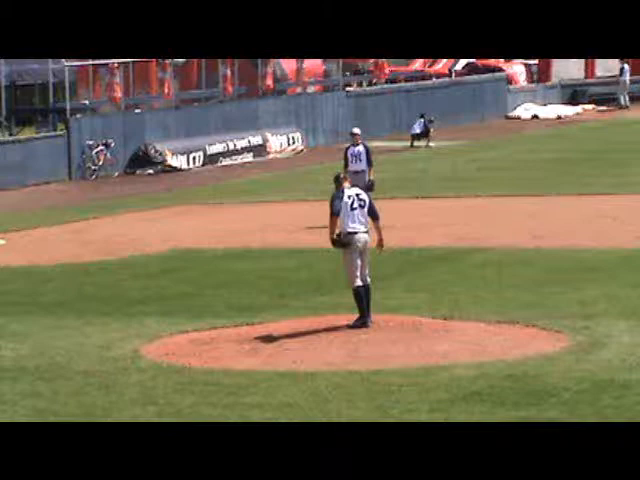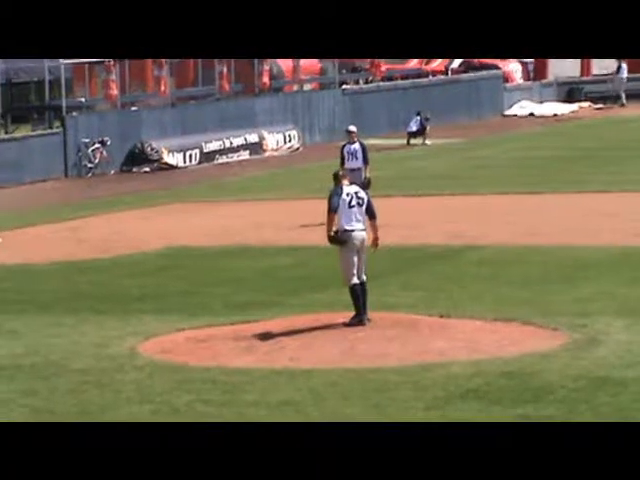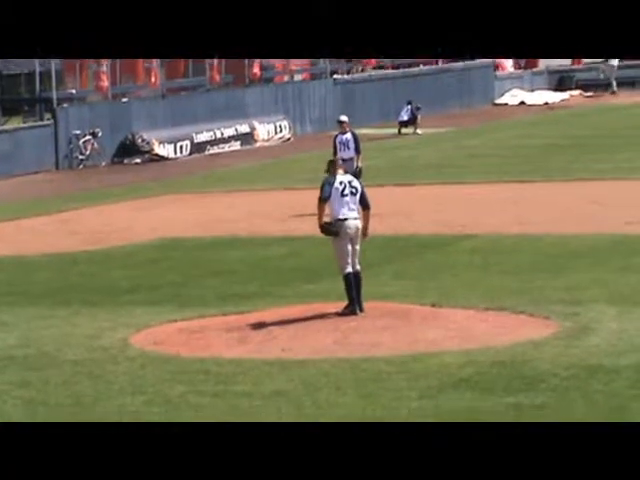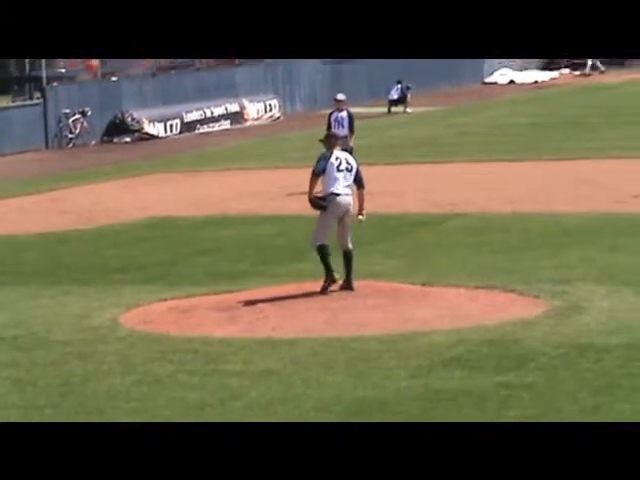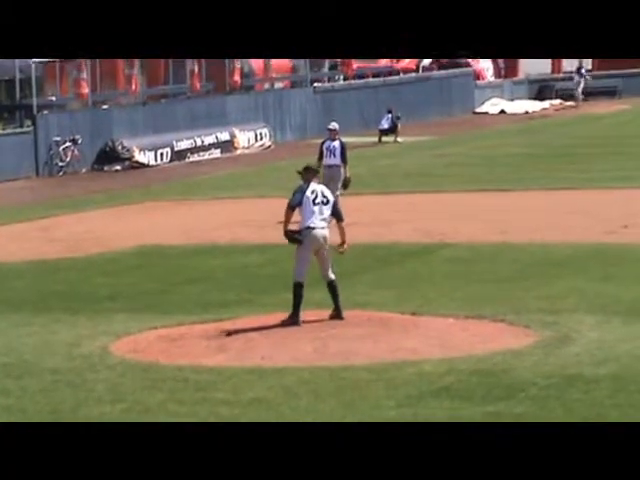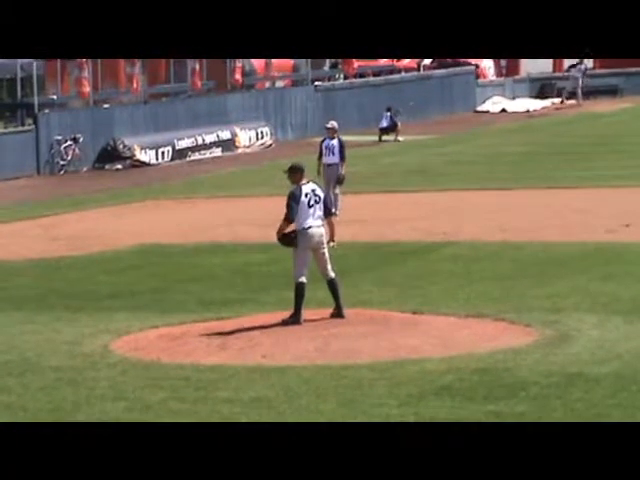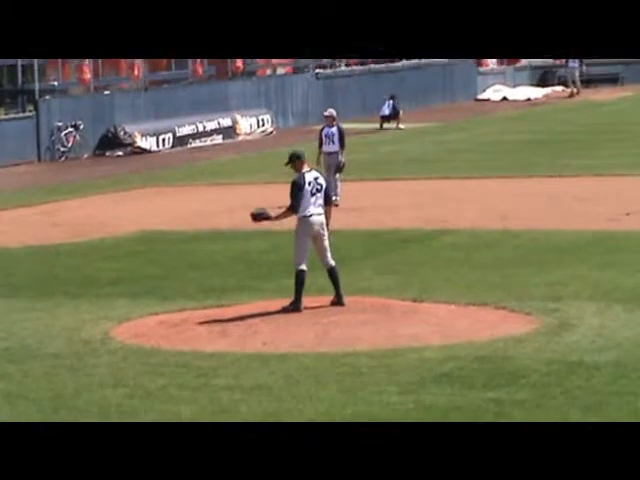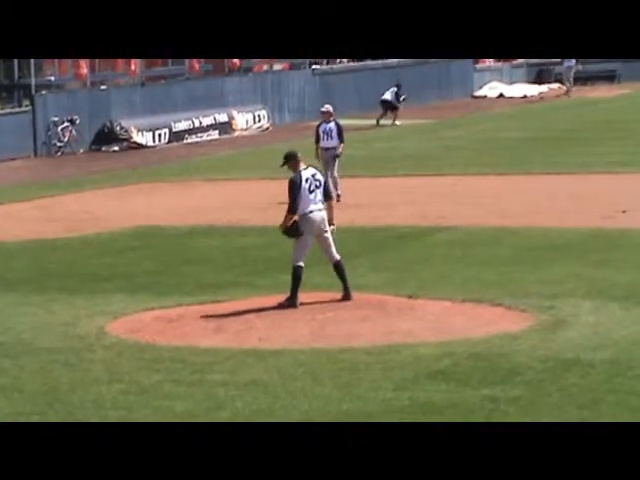
dt=0.5s
person 1, frame 1
left shoulder: (339, 194)
right shoulder: (363, 193)
left elbow: (334, 214)
right elbow: (375, 217)
left wrist: (332, 234)
right wrist: (380, 237)
left hip: (351, 238)
right hip: (365, 236)
left knee: (355, 280)
right knee: (364, 277)
left ankle: (364, 317)
right ankle: (367, 315)
person 1, frame 2
left shoulder: (337, 191)
right shoulder: (361, 191)
left elbow: (332, 211)
right elbow: (373, 216)
left wrist: (329, 231)
right wrist: (375, 236)
left hip: (348, 236)
right hip: (362, 234)
left knee: (351, 277)
right knee: (360, 275)
left ankle: (360, 315)
right ankle: (364, 313)
person 1, frame 3
left shoulder: (330, 180)
right shoulder: (355, 181)
left elbow: (323, 200)
right elbow: (366, 207)
left wrist: (320, 221)
right wrist: (365, 227)
left hip: (342, 225)
right hip: (356, 223)
left knee: (345, 266)
right knee: (355, 264)
left ankle: (353, 305)
right ankle: (358, 303)
person 1, frame 4
left shoulder: (327, 155)
right shoulder: (351, 159)
left elbow: (316, 174)
right elbow: (360, 186)
left wrist: (310, 194)
right wrist: (361, 208)
left hip: (333, 200)
right hip: (348, 201)
left knee: (319, 239)
right knee: (346, 242)
left ankle: (330, 273)
right ankle: (348, 281)
person 1, frame 5
left shoulder: (304, 188)
right shoulder: (328, 192)
left elbow: (291, 207)
right elbow: (339, 219)
left wrist: (285, 227)
right wrist: (343, 240)
left hip: (309, 234)
right hip: (324, 233)
left knee: (299, 275)
right knee: (328, 273)
left ankle: (295, 315)
right ankle: (338, 310)
person 1, frame 6
left shoulder: (295, 193)
right shoulder: (318, 188)
left elbow: (290, 218)
right elbow: (329, 214)
left wrist: (280, 230)
right wrist: (332, 235)
left hip: (305, 234)
right hip: (320, 232)
left knee: (300, 275)
right knee: (328, 272)
left ankle: (297, 315)
right ankle: (339, 308)
person 1, frame 7
left shoulder: (298, 181)
right shoulder: (320, 176)
left elbow: (294, 208)
right elbow: (328, 203)
left wrist: (275, 217)
right wrist: (327, 223)
left hip: (306, 222)
right hip: (320, 220)
left knee: (300, 263)
right knee: (328, 260)
left ankle: (297, 302)
right ankle: (339, 296)
person 1, frame 8
left shoulder: (295, 179)
right shoulder: (317, 173)
left elbow: (293, 208)
right elbow: (329, 198)
left wrist: (284, 224)
right wrist: (331, 218)
left hip: (308, 219)
right hip: (322, 216)
left knee: (298, 260)
right knee: (333, 255)
left ankle: (293, 298)
right ankle: (346, 290)
